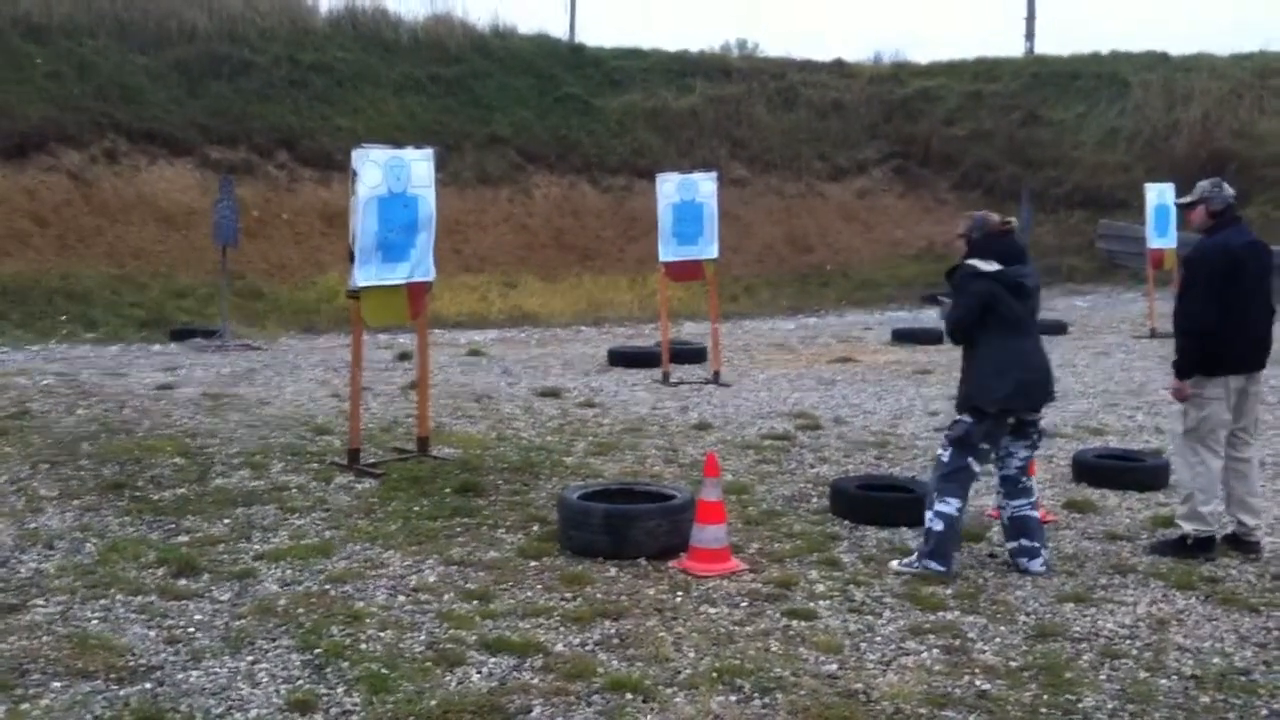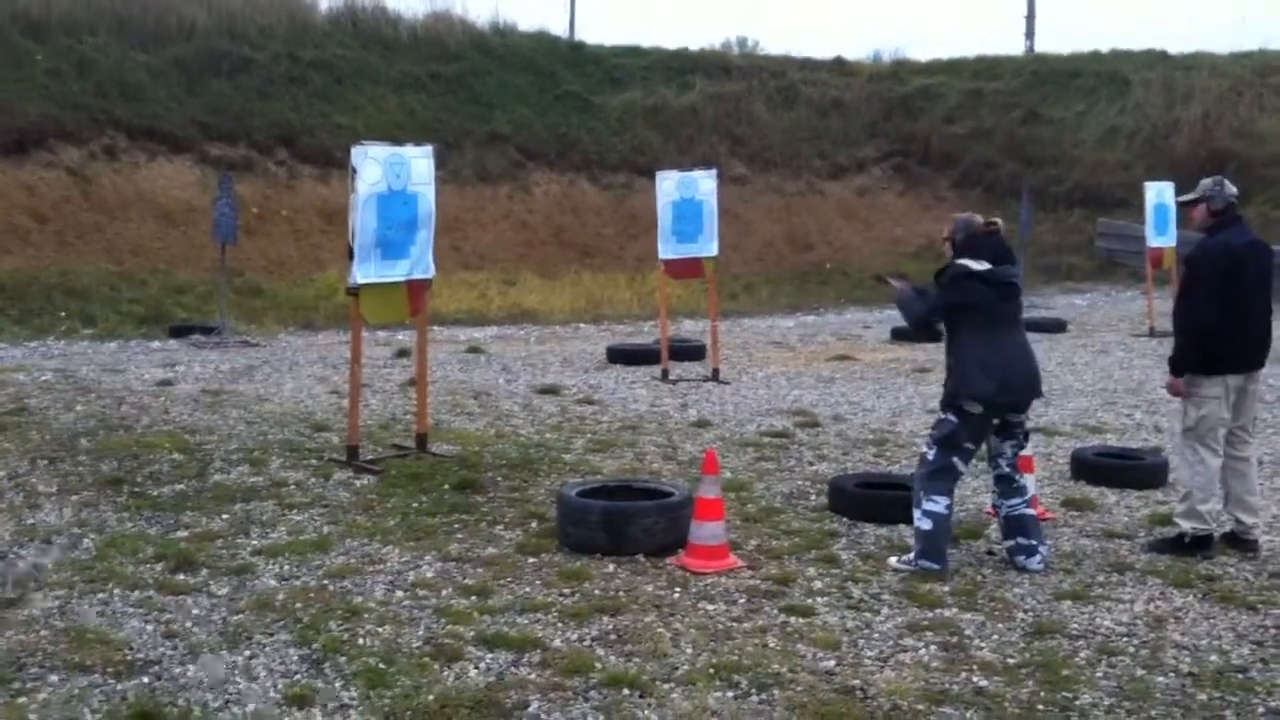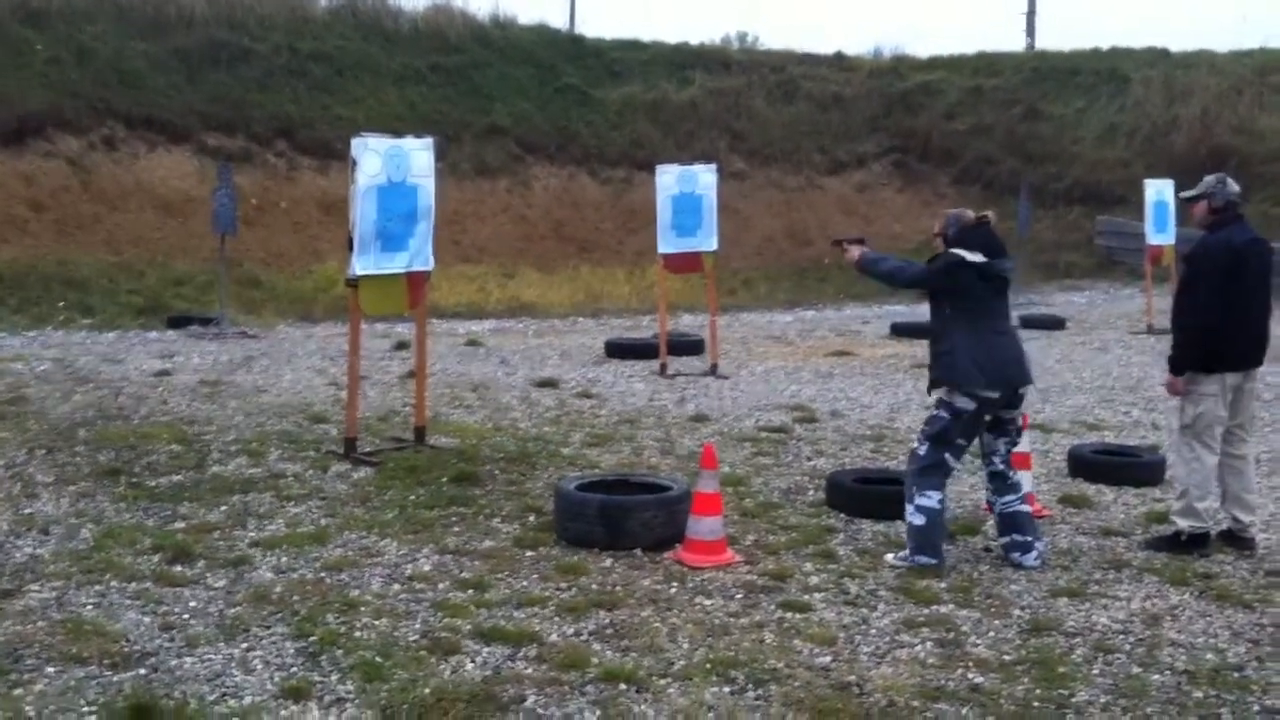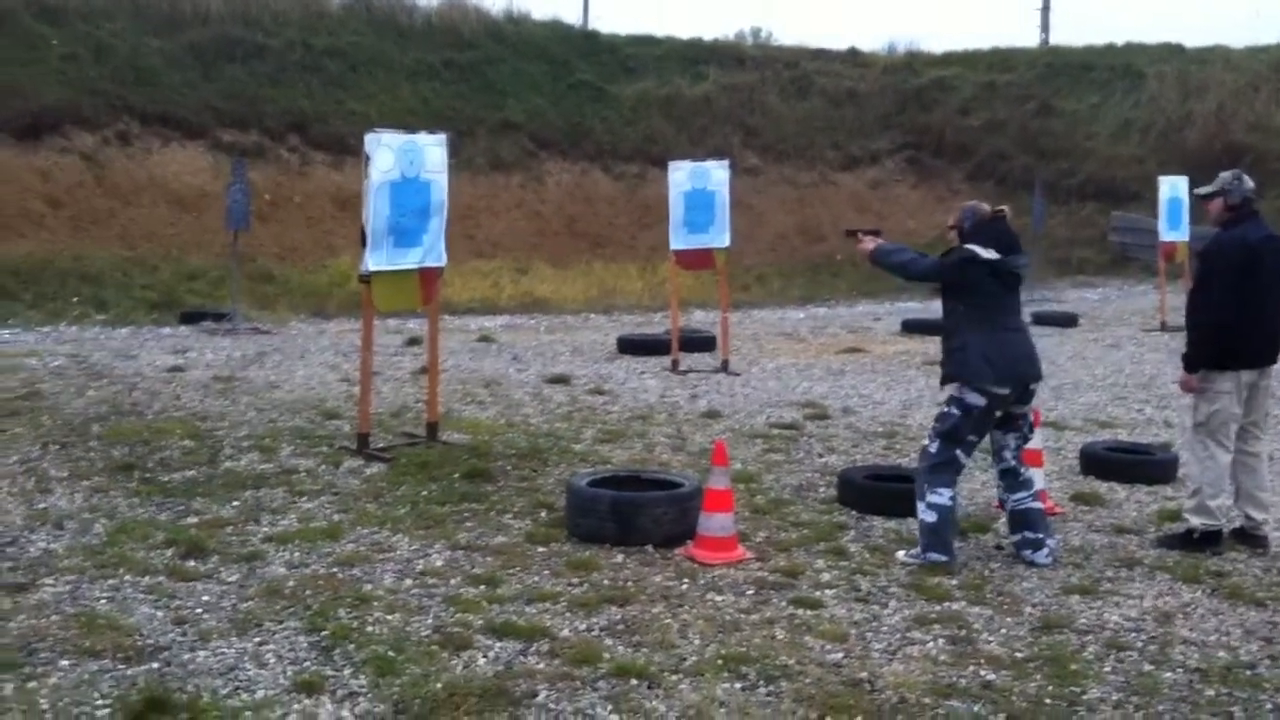
dt=0.3s
person 1, frame 1
left shoulder: (1209, 252)
right shoulder: (1257, 248)
left elbow: (1196, 318)
right elbow: (1263, 308)
left wrist: (1183, 371)
left hip: (1214, 367)
right hip: (1250, 362)
left knee: (1201, 448)
right knee: (1242, 446)
left ankle: (1198, 534)
right ankle: (1248, 532)
person 1, frame 2
left shoulder: (1211, 251)
right shoulder: (1258, 248)
left elbow: (1196, 317)
left wrist: (1178, 367)
left hip: (1213, 367)
right hip: (1248, 362)
left knee: (1201, 447)
right knee: (1241, 444)
left ankle: (1196, 533)
right ankle: (1246, 530)
person 1, frame 3
left shoulder: (1211, 248)
right shoulder: (1258, 246)
left elbow: (1195, 315)
left wrist: (1178, 367)
left hip: (1211, 364)
right hip: (1246, 359)
left knee: (1197, 445)
right knee: (1237, 443)
left ankle: (1192, 531)
right ankle: (1242, 528)
person 1, frame 4
left shoulder: (1225, 245)
left elbow: (1210, 312)
left wrist: (1193, 363)
left hip: (1226, 361)
left knee: (1211, 443)
left ankle: (1206, 529)
person 2, frame 1
left shoulder: (975, 277)
right shoulder: (1023, 276)
left elbow: (958, 330)
left wrist: (949, 310)
left hip: (992, 388)
right hip: (1030, 384)
left knee: (953, 470)
right knee: (1015, 471)
left ankle: (933, 557)
right ankle: (1031, 553)
person 2, frame 2
left shoulder: (962, 276)
right shoulder: (1003, 275)
left elbow: (921, 317)
left wrist: (904, 293)
right wrist: (920, 294)
left hip: (979, 388)
right hip: (1019, 383)
left knee: (936, 469)
right knee: (1006, 469)
left ankle: (928, 555)
right ankle: (1029, 551)
person 2, frame 3
left shoulder: (955, 268)
right shoulder: (990, 268)
left elbow: (906, 276)
right elbow: (921, 272)
left wrist: (862, 260)
right wrist: (873, 257)
left hip: (971, 382)
right hip: (1009, 378)
left knee: (927, 465)
right knee: (1000, 465)
left ankle: (923, 551)
right ankle: (1025, 548)
person 2, frame 4
left shoulder: (968, 262)
right shoulder: (1004, 262)
left elbow: (918, 268)
right elbow: (933, 264)
left wrist: (876, 250)
right wrist: (886, 247)
left hip: (982, 378)
right hip: (1020, 374)
left knee: (938, 462)
right knee: (1011, 461)
left ankle: (934, 548)
right ankle: (1036, 545)
